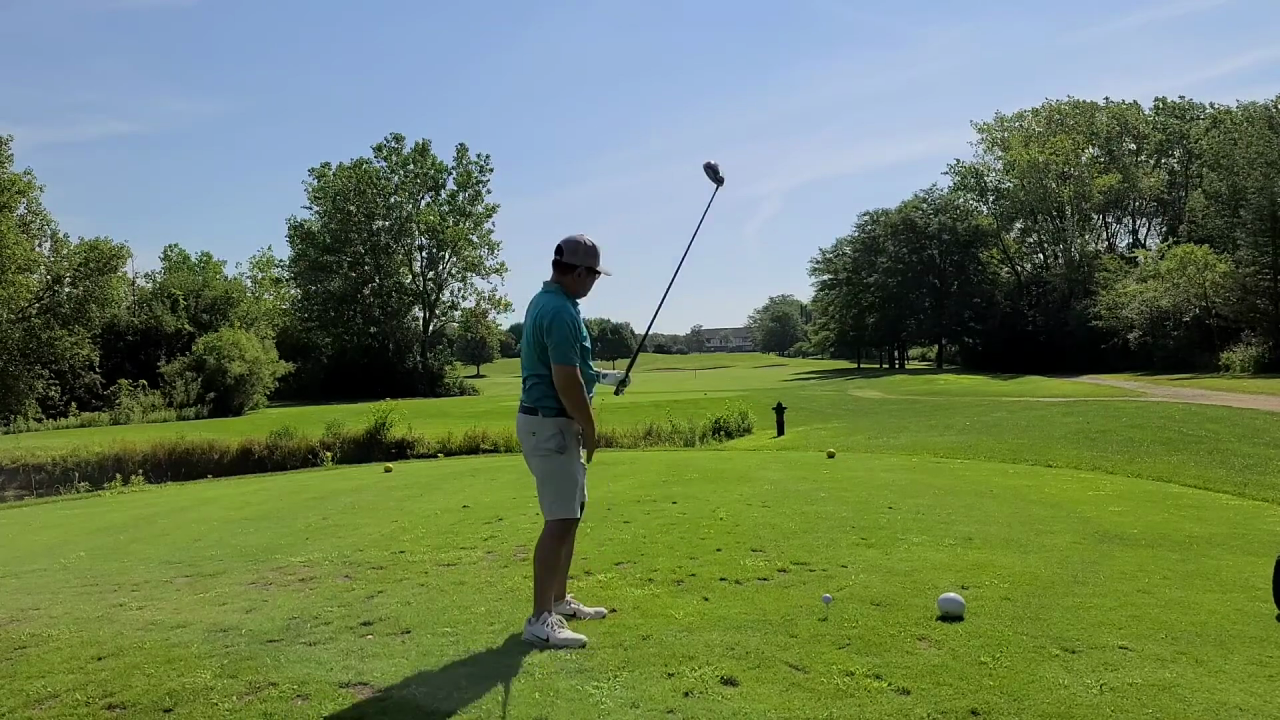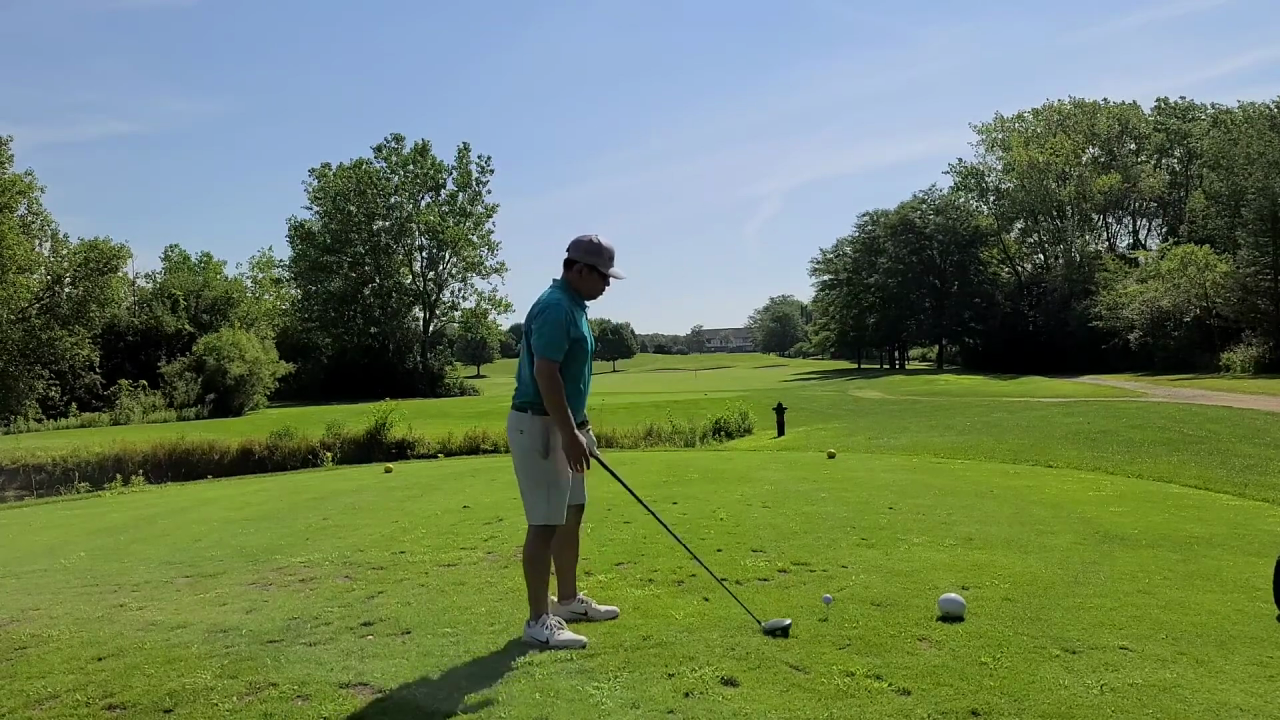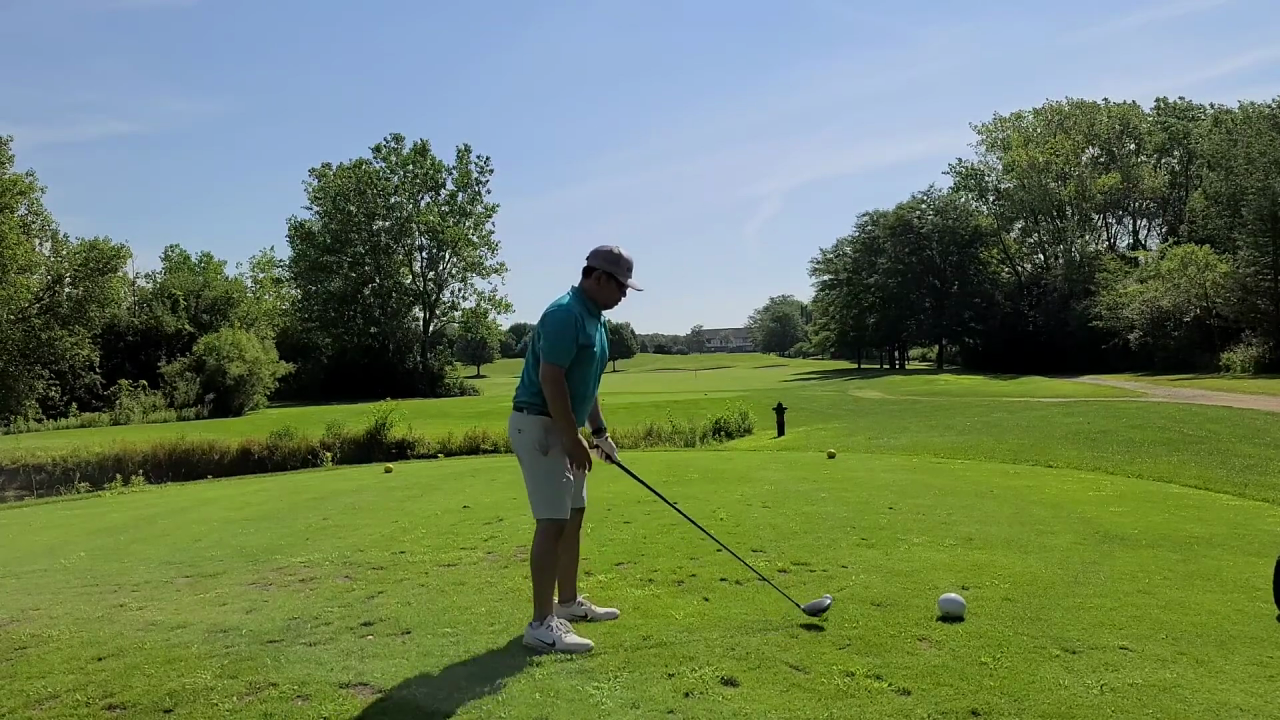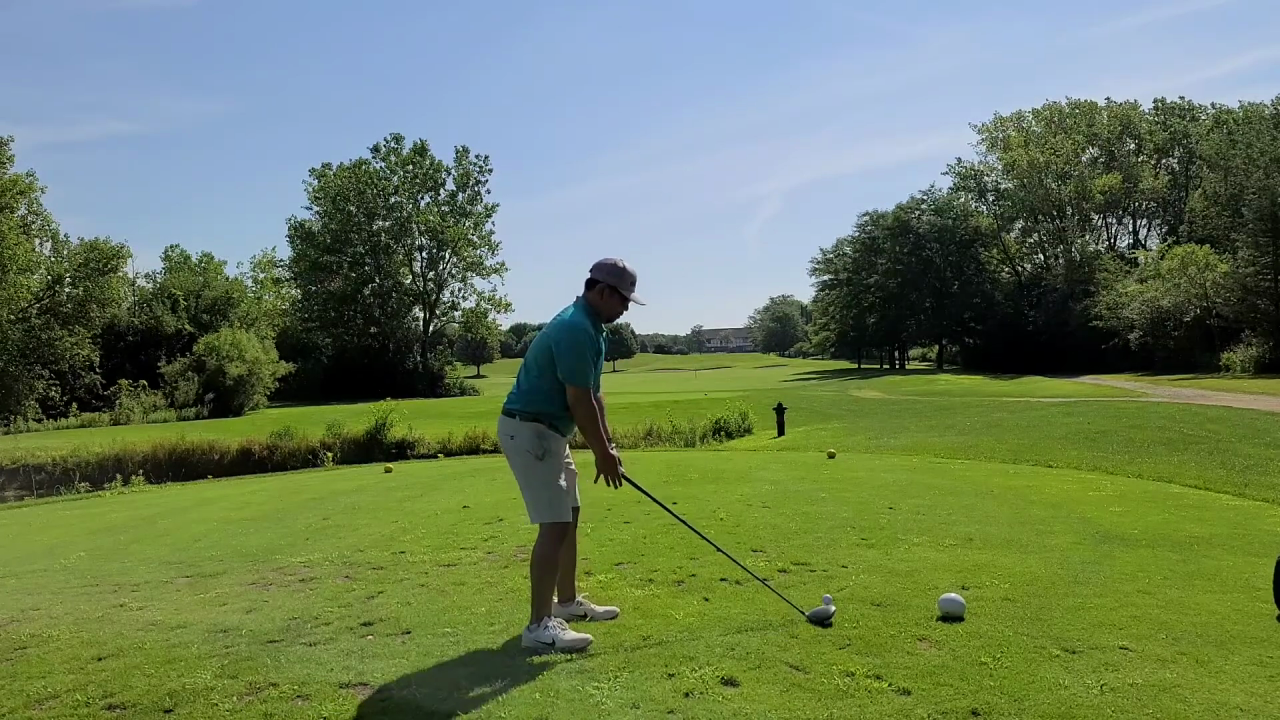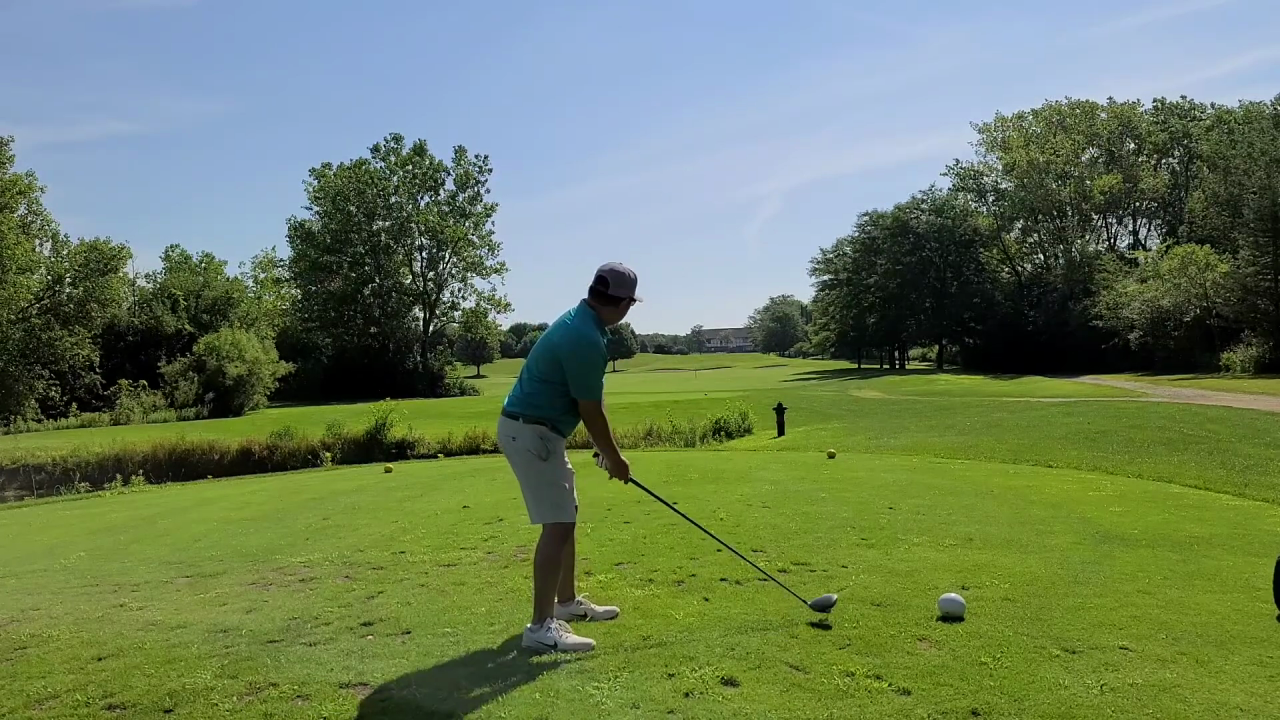
dt=0.5s
person 1, frame 1
left shoulder: (543, 301)
right shoulder: (562, 312)
right elbow: (566, 379)
left wrist: (598, 374)
right wrist: (589, 428)
left hip: (541, 420)
right hip: (552, 425)
left knee: (565, 514)
right knee: (561, 521)
left ankle: (558, 600)
right ankle: (540, 620)
person 1, frame 2
left shoulder: (574, 307)
right shoulder: (555, 307)
right elbow: (545, 374)
left wrist: (581, 425)
right wrist: (571, 434)
left hip: (558, 426)
right hip: (538, 425)
left knee: (571, 515)
right knee: (544, 524)
left ankle: (569, 600)
right ankle: (539, 621)
person 1, frame 3
left shoulder: (594, 318)
right shoulder: (565, 313)
right elbow: (550, 378)
left wrist: (599, 431)
right wrist: (573, 438)
left hip: (562, 428)
right hip: (540, 425)
left knee: (573, 517)
right knee: (553, 522)
left ankle: (568, 602)
right ankle: (542, 624)
person 1, frame 4
left shoulder: (588, 326)
right shoulder: (577, 330)
left elbow: (593, 394)
right elbow: (579, 401)
left wrist: (607, 446)
right wrist: (602, 454)
left hip: (544, 431)
right hip: (529, 430)
left knee: (568, 517)
right knee: (554, 523)
left ankle: (568, 602)
right ankle: (539, 624)
person 1, frame 5
left shoulder: (580, 322)
right shoulder: (586, 339)
left elbow: (593, 402)
right elbow: (590, 409)
left wrist: (607, 449)
right wrist: (614, 457)
left hip: (537, 430)
right hip: (531, 432)
left knee: (566, 518)
right knee: (557, 524)
left ankle: (567, 601)
right ankle: (541, 626)
